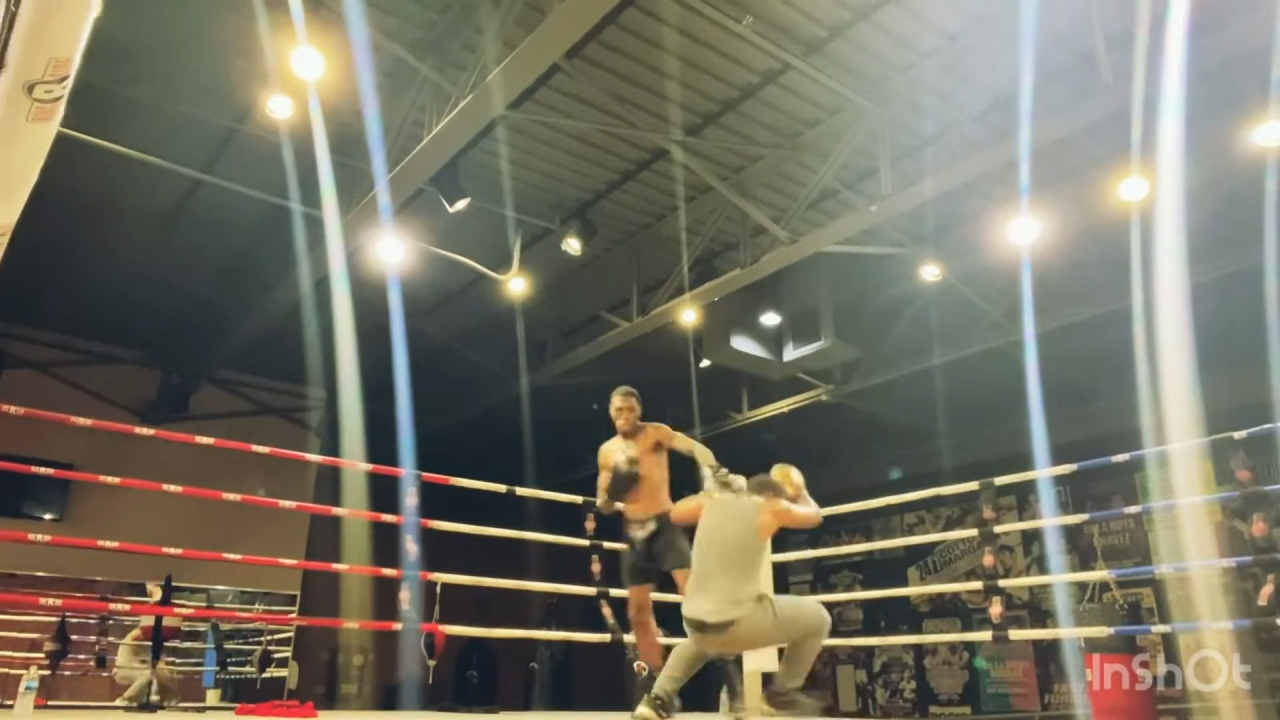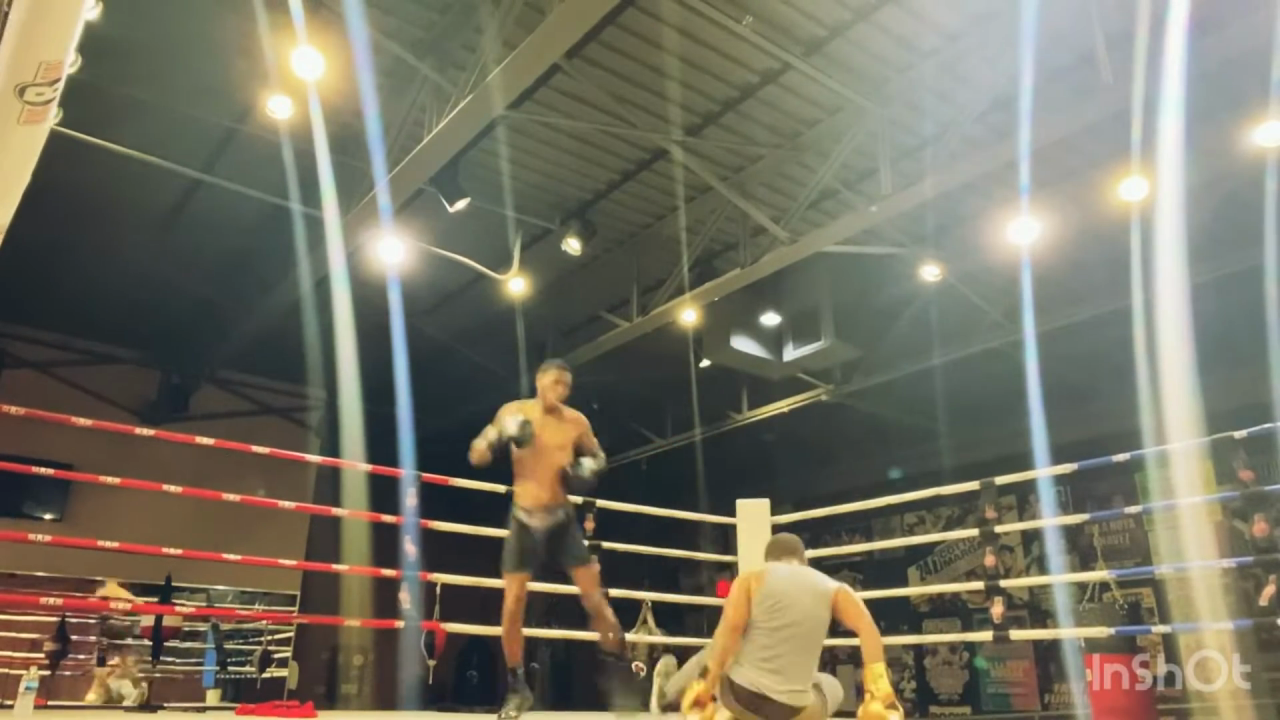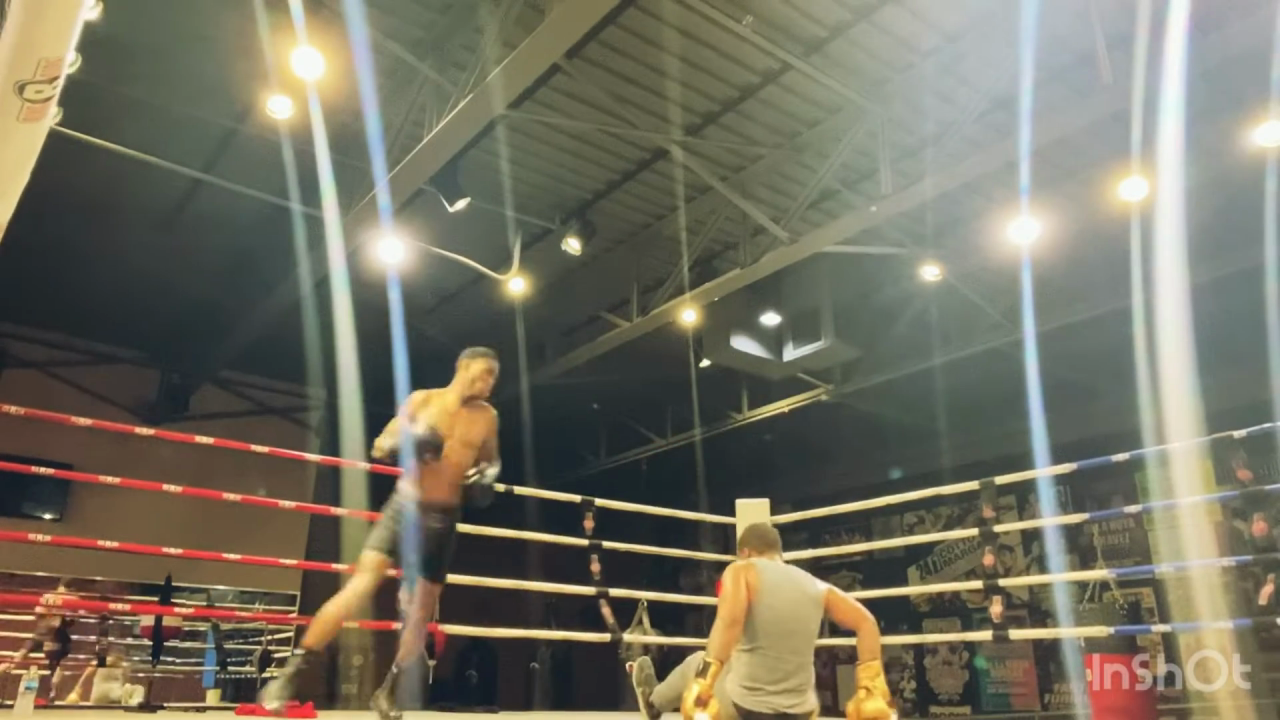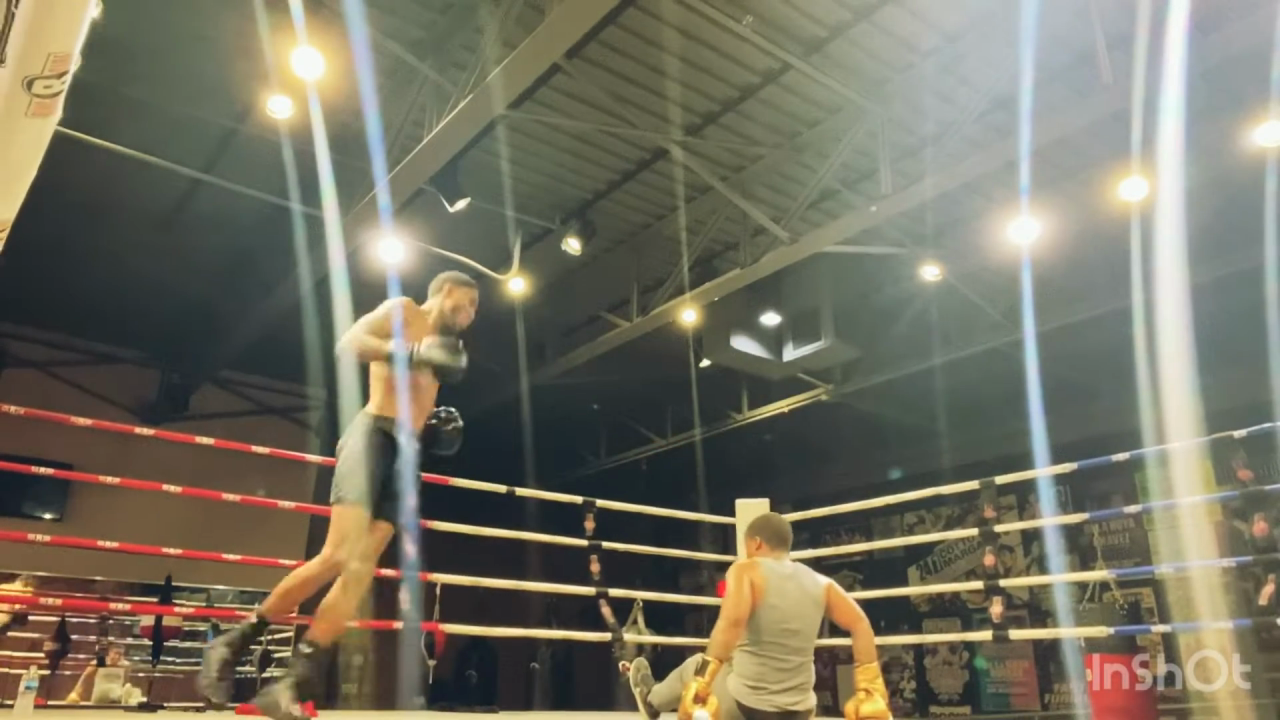
dt=0.4s
person 1, frame 1
left shoulder: (656, 433)
right shoulder: (606, 450)
left elbow: (698, 451)
right elbow: (603, 503)
left wrist: (713, 476)
right wrist: (613, 486)
left hip: (664, 526)
right hip: (633, 532)
right knee: (638, 615)
person 1, frame 2
left shoulder: (578, 422)
right shoulder: (515, 412)
left elbow: (595, 455)
right elbow: (477, 457)
left wrist: (588, 470)
right wrist: (500, 438)
left hip: (561, 520)
right hip: (523, 519)
left knee: (595, 599)
right knee: (512, 610)
left ankle: (618, 668)
right ankle: (518, 687)
person 1, frame 3
left shoulder: (488, 418)
right shoulder: (421, 401)
left elbow: (492, 461)
right elbow: (379, 448)
left wrist: (488, 476)
right wrist: (407, 442)
left hip: (441, 521)
right hip: (404, 507)
left knee: (420, 617)
right knee: (361, 586)
left ankle: (390, 688)
right ankle: (291, 674)
person 1, frame 4
left shoulder: (441, 349)
right shoulder: (402, 310)
right elbow: (348, 343)
left wrist: (438, 419)
right wrist: (416, 356)
left hip: (404, 455)
right hip: (372, 437)
left knee: (360, 570)
right knee: (338, 555)
left ankle: (292, 682)
right ankle: (234, 643)
person 2, frame 1
left shoulder: (713, 502)
right shoulder: (771, 508)
left elbow: (675, 513)
right elbow: (813, 516)
right wrist: (799, 491)
left hip: (696, 622)
right hip: (740, 622)
left knee: (698, 640)
right knee: (818, 620)
left ankle: (658, 699)
right ankle: (784, 692)
person 2, frame 2
left shoulder: (753, 578)
right shoulder: (832, 587)
left elbow: (731, 628)
right elbow: (867, 629)
left wrist: (704, 685)
right wrist: (880, 693)
left hip: (742, 698)
left knee: (715, 655)
right knee: (831, 688)
left ankle: (669, 695)
person 2, frame 3
left shoulder: (741, 572)
right shoulder: (817, 586)
left elbow: (729, 621)
right elbow: (866, 623)
left wrist: (701, 683)
right wrist: (872, 689)
left knee: (697, 665)
person 2, frame 4
left shoulder: (746, 570)
right shoulder: (819, 583)
left elbow: (732, 620)
right elbow: (860, 625)
left wrist: (700, 681)
right wrist: (870, 689)
left knee: (696, 666)
